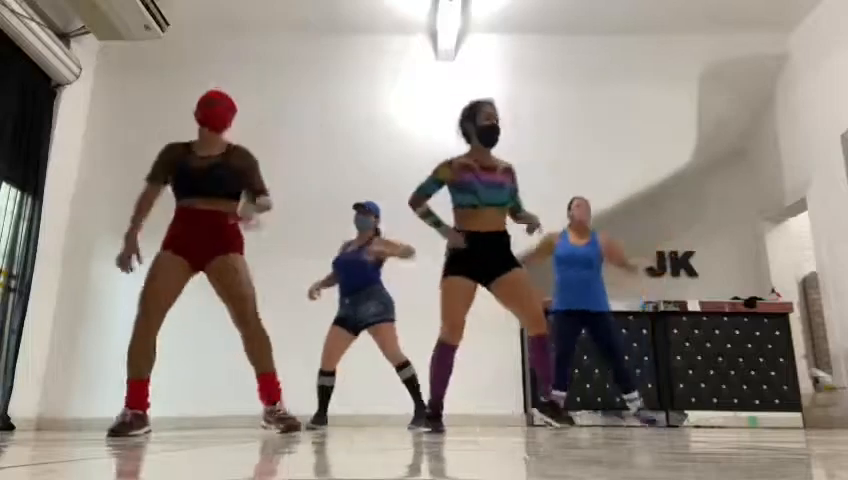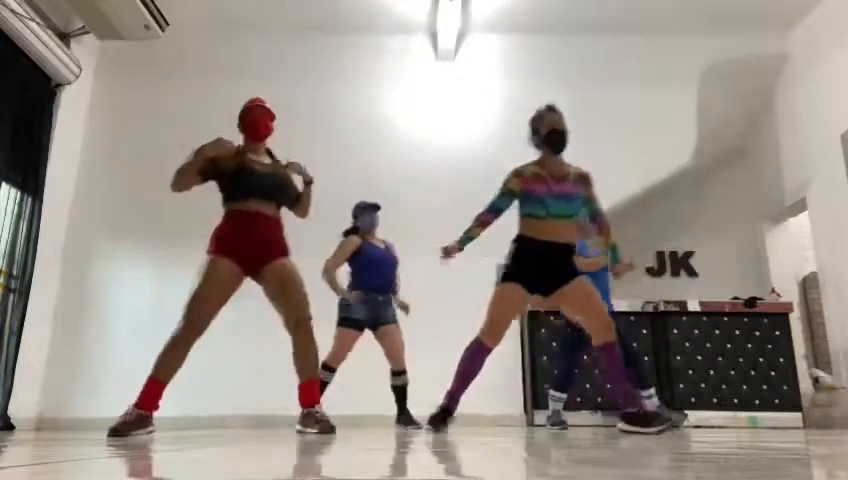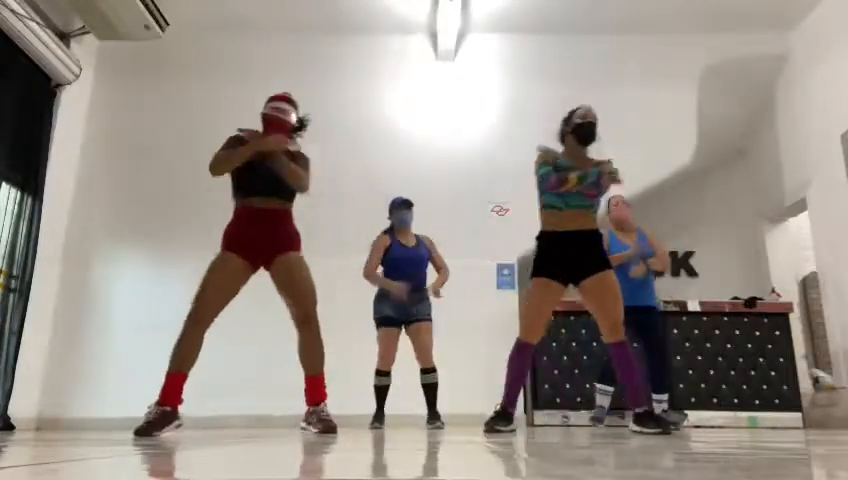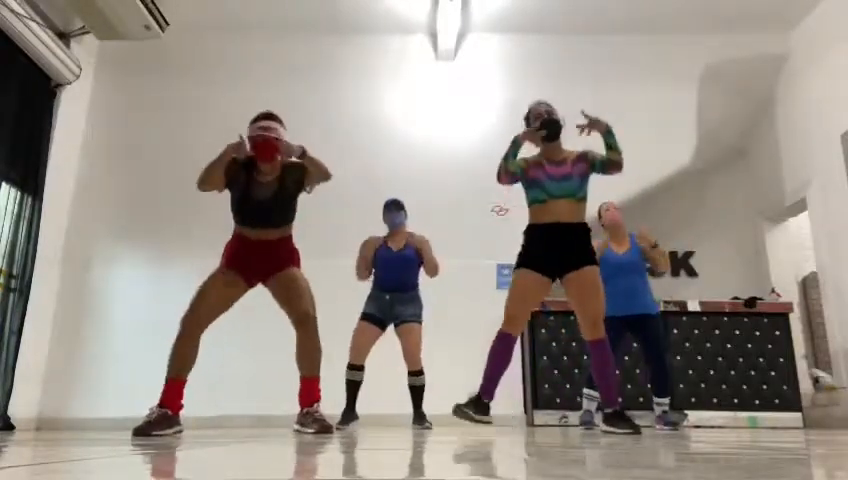
dt=0.7s
person 1, frame 1
left shoulder: (240, 157)
right shoulder: (174, 153)
left elbow: (265, 200)
right elbow: (148, 195)
left wrist: (247, 208)
right wrist: (131, 236)
left hip: (223, 241)
right hip: (180, 241)
left knee: (249, 319)
right knee: (146, 318)
left ankle: (273, 404)
right ankle: (135, 410)
person 1, frame 2
left shoulder: (277, 169)
right shoulder: (224, 157)
left elbow: (302, 210)
right elbow: (178, 185)
left wrist: (307, 182)
right wrist: (204, 155)
left hip: (272, 246)
right hip: (231, 243)
left knee: (302, 321)
right knee: (192, 323)
left ankle: (310, 409)
right ankle: (143, 410)
person 1, frame 3
left shoulder: (296, 157)
right shoulder: (240, 143)
left elbow: (302, 184)
right elbow: (216, 167)
left wrist: (282, 147)
right wrist: (259, 145)
left hip: (282, 239)
right hip: (240, 237)
left knee: (307, 317)
right knee: (198, 316)
left ankle: (316, 407)
right ankle: (166, 406)
person 1, frame 4
left shoulder: (293, 172)
right shoulder: (237, 169)
left elbow: (324, 175)
right elbow: (204, 184)
left wrist: (299, 152)
right wrist: (227, 153)
left hip: (281, 258)
right hip: (239, 257)
left knee: (307, 318)
right knee: (190, 322)
left ankle: (310, 409)
right ankle: (168, 410)
person 2, frame 1
left shoulder: (506, 171)
right shoulder: (453, 167)
left elbow: (516, 211)
right elbow: (416, 200)
left wrist: (528, 219)
right wrist: (443, 228)
left hip: (500, 251)
right hip: (466, 252)
left knee: (537, 319)
right knee: (452, 331)
left ankle: (546, 400)
right ankle: (434, 410)
person 2, frame 2
left shoulder: (581, 178)
right shoulder: (523, 176)
left elbow: (596, 217)
right elbow: (491, 213)
left wrist: (614, 253)
right wrist: (460, 243)
left hip: (563, 264)
right hip: (526, 261)
left knee: (604, 326)
right knee: (491, 333)
left ankle: (632, 410)
right ankle: (448, 405)
person 2, frame 3
left shoulder: (602, 166)
right shoulder: (547, 159)
left elbow: (595, 192)
right elbow: (548, 182)
left wrist: (563, 160)
right wrist: (592, 174)
left hip: (590, 250)
right hip: (552, 250)
left knee: (615, 327)
right knee: (530, 333)
left ankle: (641, 410)
right ankle: (506, 410)
person 2, frame 4
left shoulder: (583, 159)
right shoulder: (527, 165)
left elbow: (615, 165)
right elbow: (503, 178)
left wrist: (605, 131)
right wrist: (517, 141)
left hip: (577, 243)
right hip: (538, 244)
left knee: (594, 325)
right knee: (512, 322)
left ankle: (612, 410)
right ankle: (482, 399)
person 3, frame 1
left shoulder: (378, 243)
right shoulder: (345, 248)
left elbow: (408, 250)
right elbow: (335, 276)
left wrist: (378, 254)
right wrist: (318, 285)
left hip: (373, 303)
right hip: (347, 308)
left knee: (393, 354)
right knee: (327, 359)
left ankle: (419, 406)
right ankle: (321, 413)
person 3, frame 2
left shoulder: (388, 247)
right shoulder: (353, 241)
right elbow: (328, 269)
left wrist: (397, 298)
right wrist: (342, 293)
left hip: (384, 307)
right hip: (357, 304)
left knee: (399, 358)
right knee: (337, 355)
left ankle: (403, 413)
person 3, frame 3
left shoulder: (425, 242)
right shoulder: (383, 240)
left elbow: (444, 270)
right elbow: (368, 271)
left wrist: (437, 285)
right wrist: (390, 285)
left hip: (418, 302)
right hip: (388, 303)
left knee: (425, 357)
right knee: (385, 359)
left ankle: (433, 412)
right ankle: (379, 412)
person 3, frame 4
left shoulder: (418, 241)
right shoulder: (375, 244)
left elbow: (433, 272)
right elbow: (362, 275)
left wrist: (423, 249)
right wrist: (365, 254)
left hip: (408, 302)
right hip: (377, 301)
left knee: (413, 358)
right knee: (356, 354)
left ankle: (418, 413)
right ankle: (349, 410)
person 4, frame 1
left shoulder: (601, 241)
right shoulder: (555, 239)
left elbow: (622, 263)
right elbow: (532, 256)
left wrist: (631, 267)
left hip: (597, 309)
right hip: (564, 310)
left knee: (616, 357)
right knee: (562, 359)
left ankle: (637, 407)
person 4, frame 2
left shoulder: (602, 244)
left elbow: (616, 272)
right elbow: (582, 264)
left wrist: (625, 267)
right wrist: (605, 260)
left knee: (631, 358)
right knee: (569, 362)
left ankle: (655, 408)
right ankle: (555, 411)
person 4, frame 3
left shoulder: (646, 236)
right shoulder: (605, 237)
left elbow: (664, 263)
left wrist: (645, 264)
right wrist: (622, 258)
left hip: (646, 306)
left knee: (659, 356)
left ankle: (662, 409)
right ankle: (601, 406)
person 4, frame 4
left shoulder: (638, 241)
right shoulder: (598, 246)
left elbow: (663, 267)
left wrist: (653, 246)
right wrist: (596, 254)
left hip: (645, 313)
right hip: (612, 315)
left knee: (659, 361)
left ankle: (662, 413)
right ankle: (587, 411)
